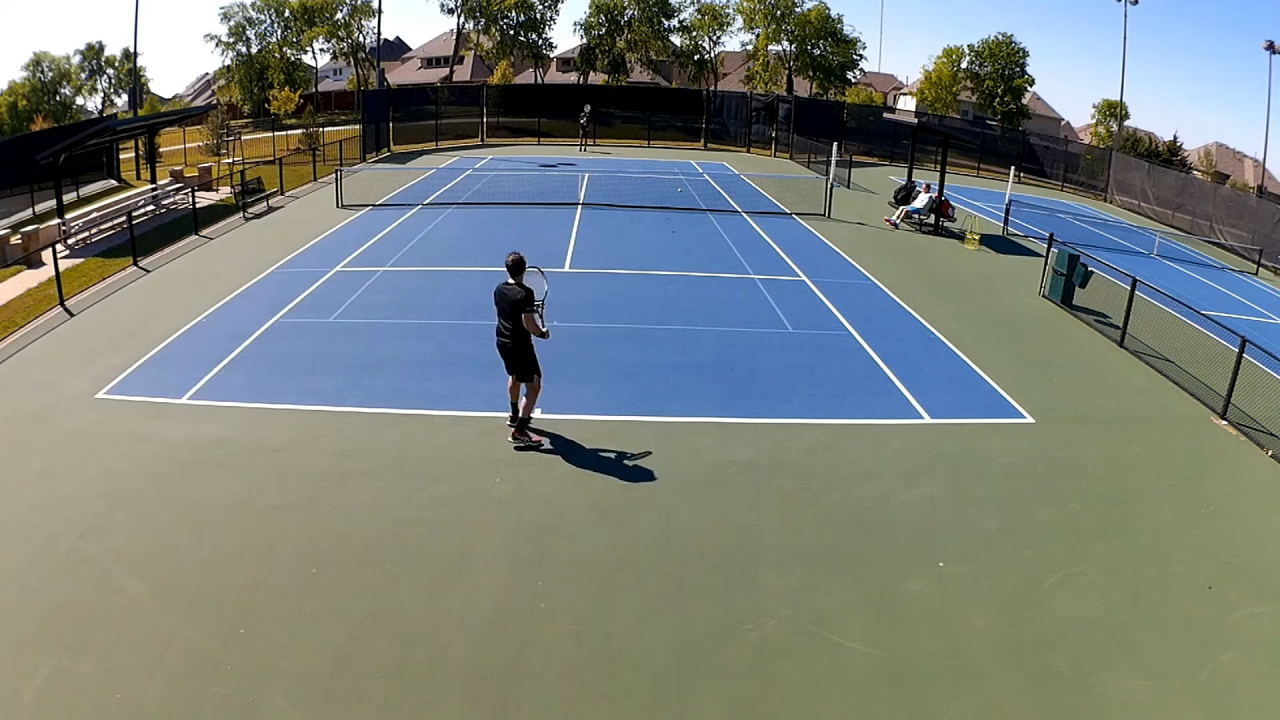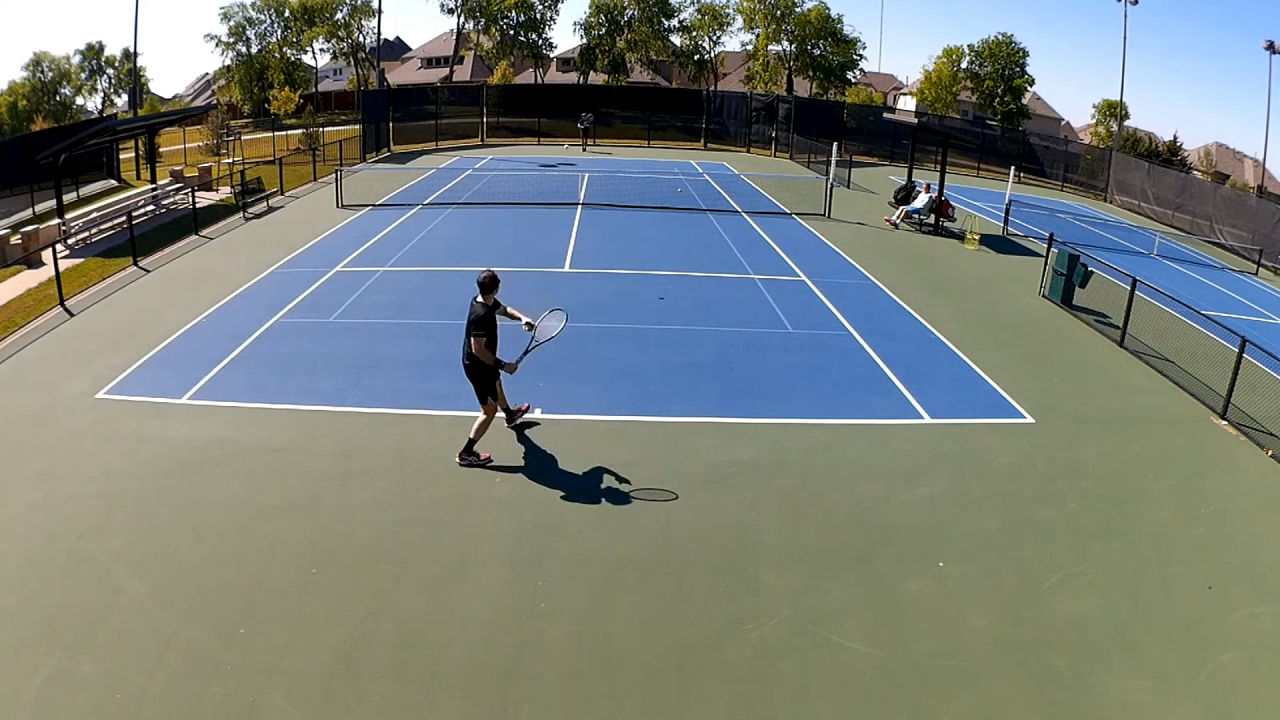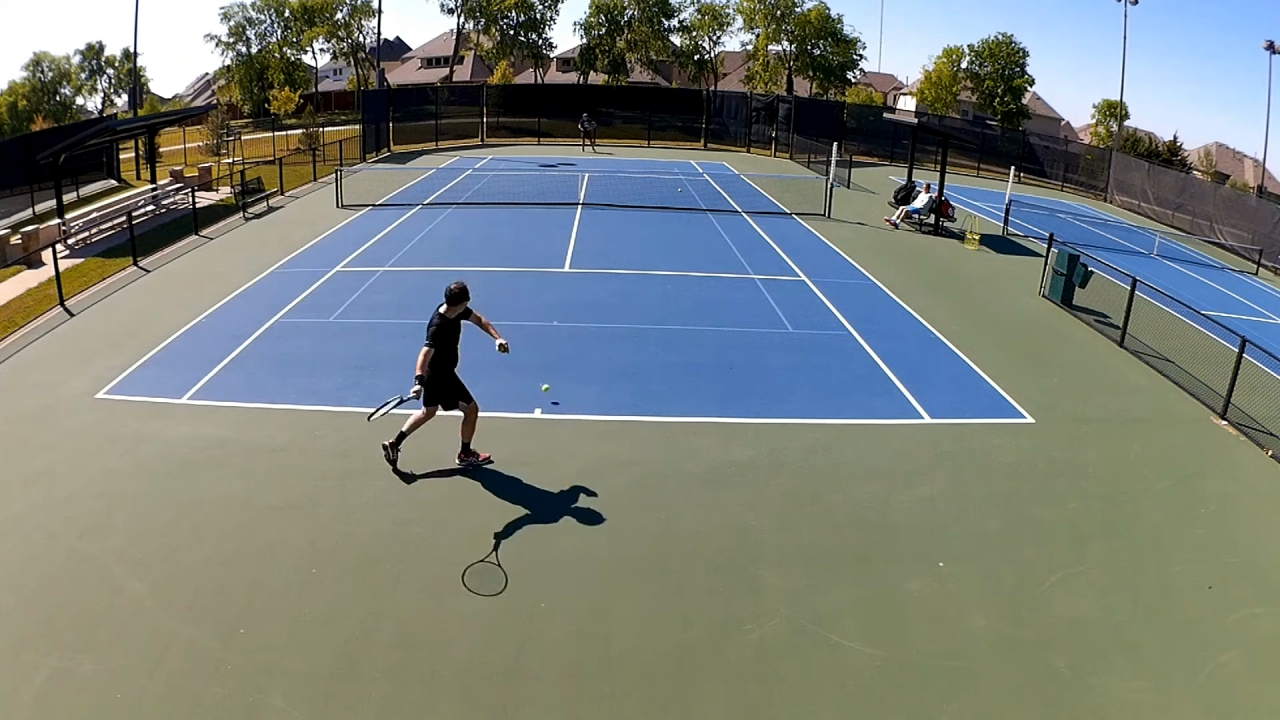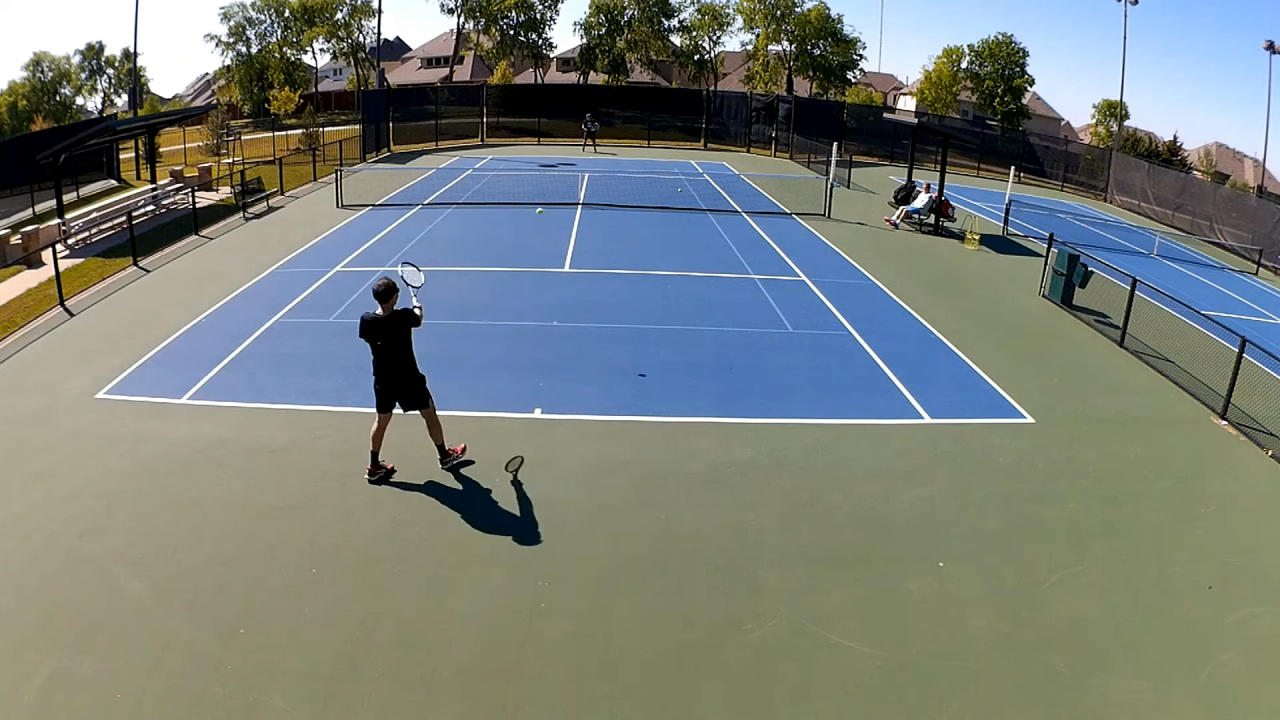
dt=0.4s
person 1, frame 1
left shoulder: (499, 289)
right shoulder: (525, 293)
right elbow: (529, 325)
right wrist: (542, 333)
left hip: (502, 342)
right hip: (520, 346)
left knee: (514, 377)
right knee: (533, 387)
left ankle: (515, 415)
right ankle: (520, 431)
person 1, frame 2
left shoulder: (484, 302)
right shoulder: (481, 315)
left elbow: (505, 309)
right elbow: (477, 349)
left wrist: (522, 318)
right wrist: (501, 365)
left hip: (478, 363)
right hip: (478, 366)
left knee: (496, 385)
right knee: (490, 410)
left ankle: (510, 415)
right ankle: (467, 452)
person 1, frame 3
left shoulder: (456, 310)
right shoulder: (439, 326)
left elbow: (478, 319)
right elbow: (424, 356)
left wrist: (497, 338)
right wrist: (419, 381)
left hip: (435, 373)
right hip: (441, 376)
left knee: (427, 411)
right knee: (471, 410)
left ankle: (394, 444)
right ankle: (466, 454)
person 1, frame 4
left shoulder: (366, 320)
right shoulder: (403, 317)
right elbow: (417, 319)
right wrist: (416, 304)
left hip: (382, 378)
right hip: (407, 378)
left knee: (382, 421)
right knee: (430, 415)
left ankle: (374, 467)
right ankle: (445, 456)
